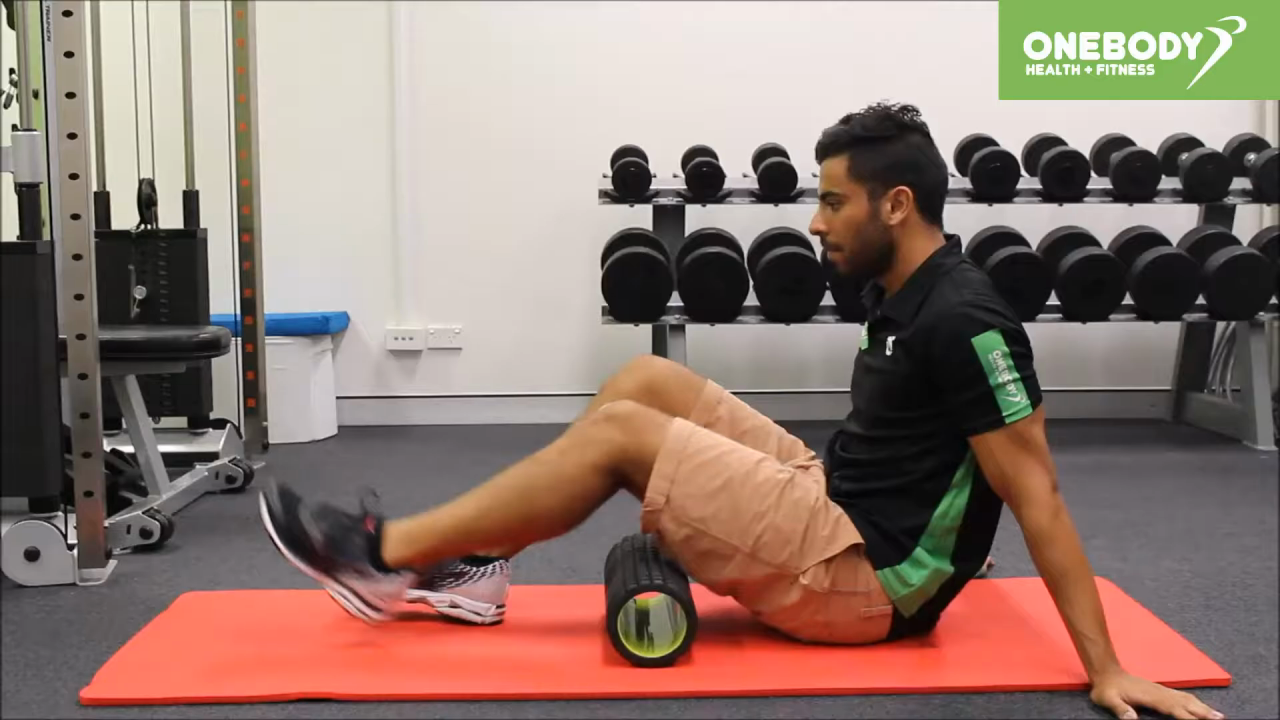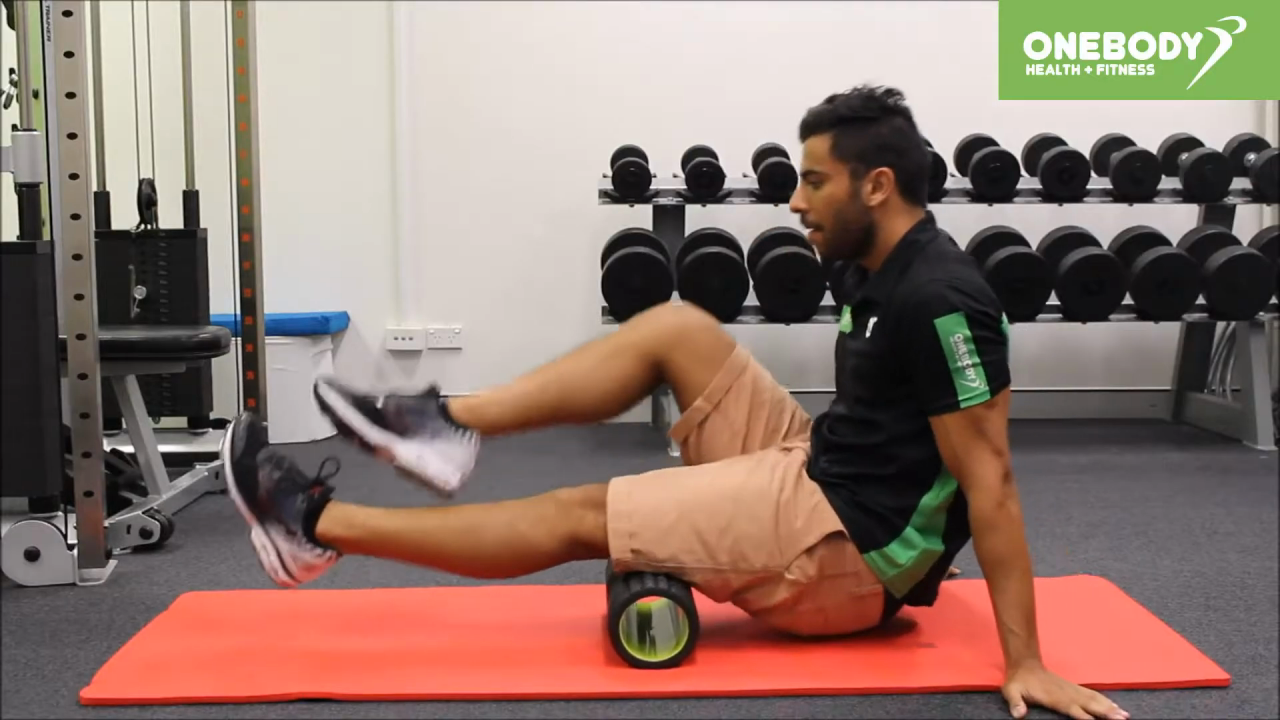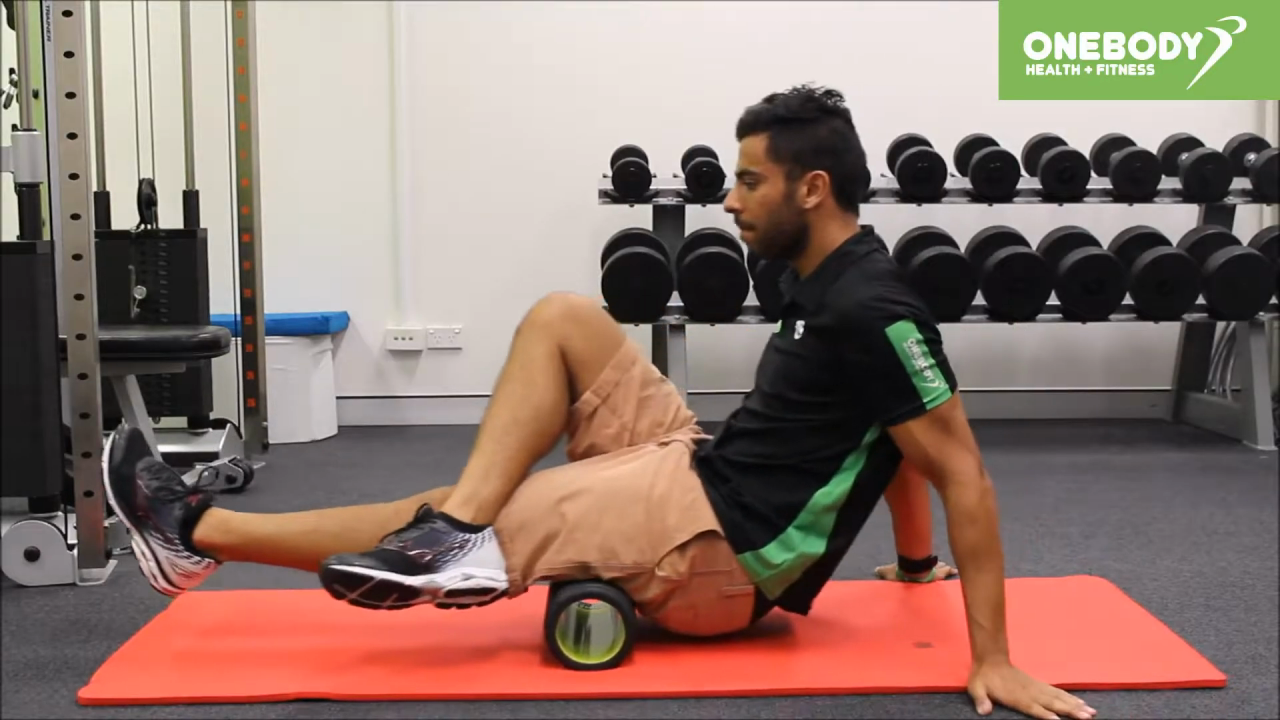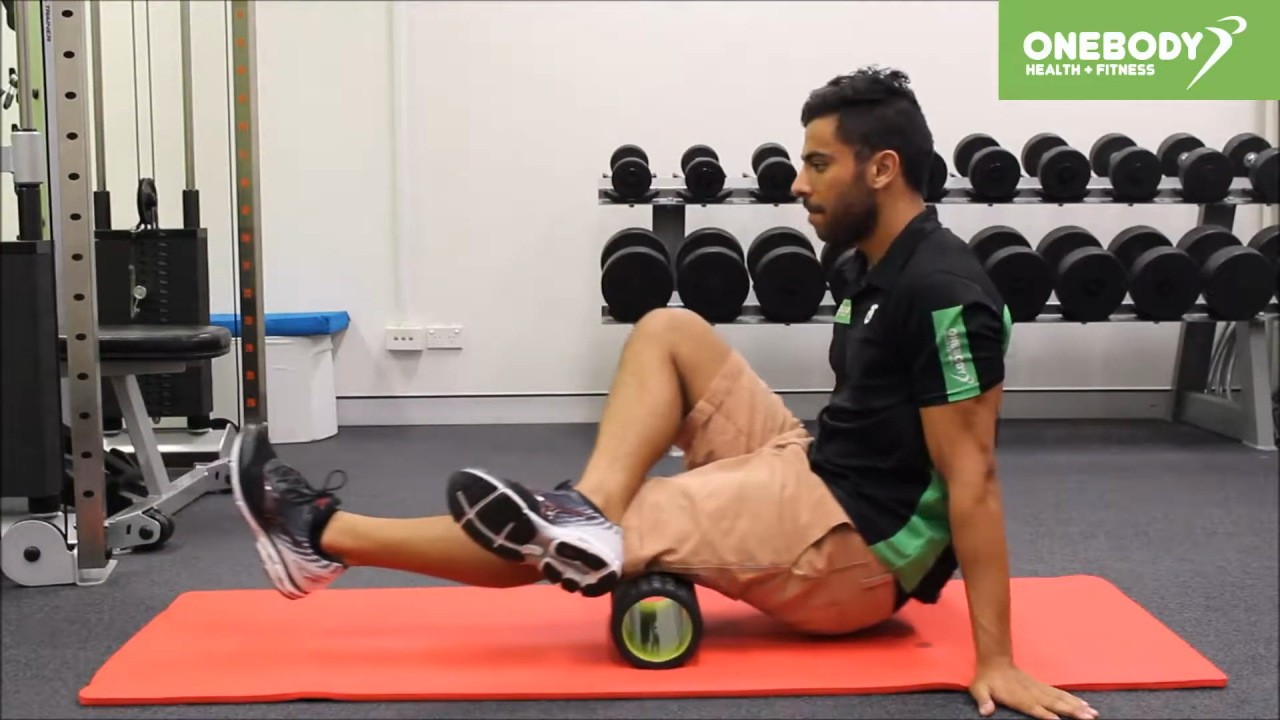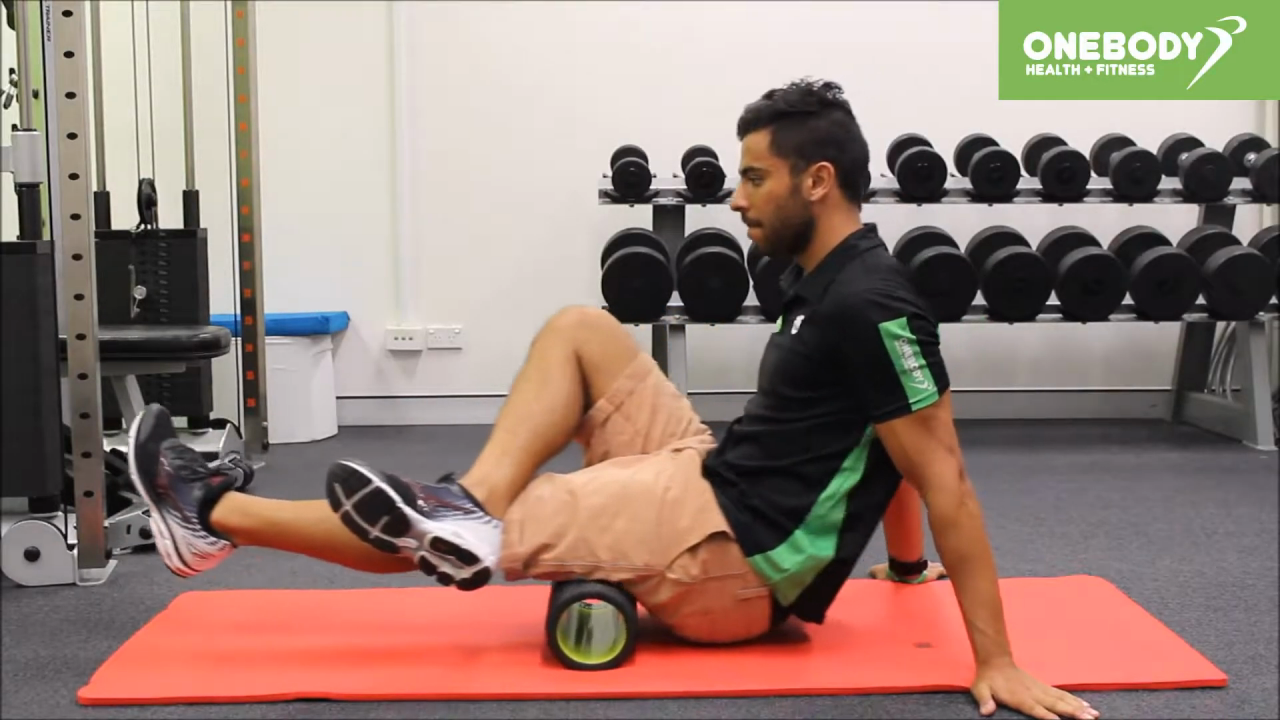
dt=1s
person 1, frame 1
left shoulder: (961, 322)
right shoulder: (904, 292)
left elbow: (1037, 496)
right wrist: (941, 542)
left hip: (855, 577)
right hip: (836, 508)
left knee: (620, 430)
right knee: (646, 381)
left ankle: (382, 555)
right ankle: (471, 567)
person 1, frame 2
left shoulder: (937, 299)
right shoulder: (882, 272)
left elbow: (990, 481)
right wrist: (916, 540)
left hip: (840, 550)
right hip: (816, 481)
left knee: (575, 516)
right knee: (676, 328)
left ankle: (319, 524)
right ankle: (448, 430)
person 1, frame 3
left shoulder: (868, 310)
right shoulder: (830, 282)
left elbow: (963, 476)
right elbow: (899, 442)
right wrist: (911, 560)
left hip: (714, 552)
right hip: (700, 477)
left knee: (449, 515)
right knee: (563, 320)
left ankle: (199, 530)
right ankle: (451, 537)
person 1, frame 4
left shoulder: (937, 290)
right shoulder: (885, 266)
left elbow: (972, 478)
right wrist: (923, 551)
left hip: (855, 553)
right hip: (819, 482)
left knee: (548, 548)
right knee: (668, 333)
left ankle: (325, 535)
right ankle: (583, 519)
person 1, frame 5
left shoulder: (865, 305)
right shoulder: (829, 279)
left elbow: (944, 477)
right elbow: (890, 448)
right wrist: (902, 563)
left hip: (730, 557)
right hip: (716, 489)
left knee: (437, 541)
right knee: (581, 330)
left ankle: (217, 515)
right ankle: (462, 510)
